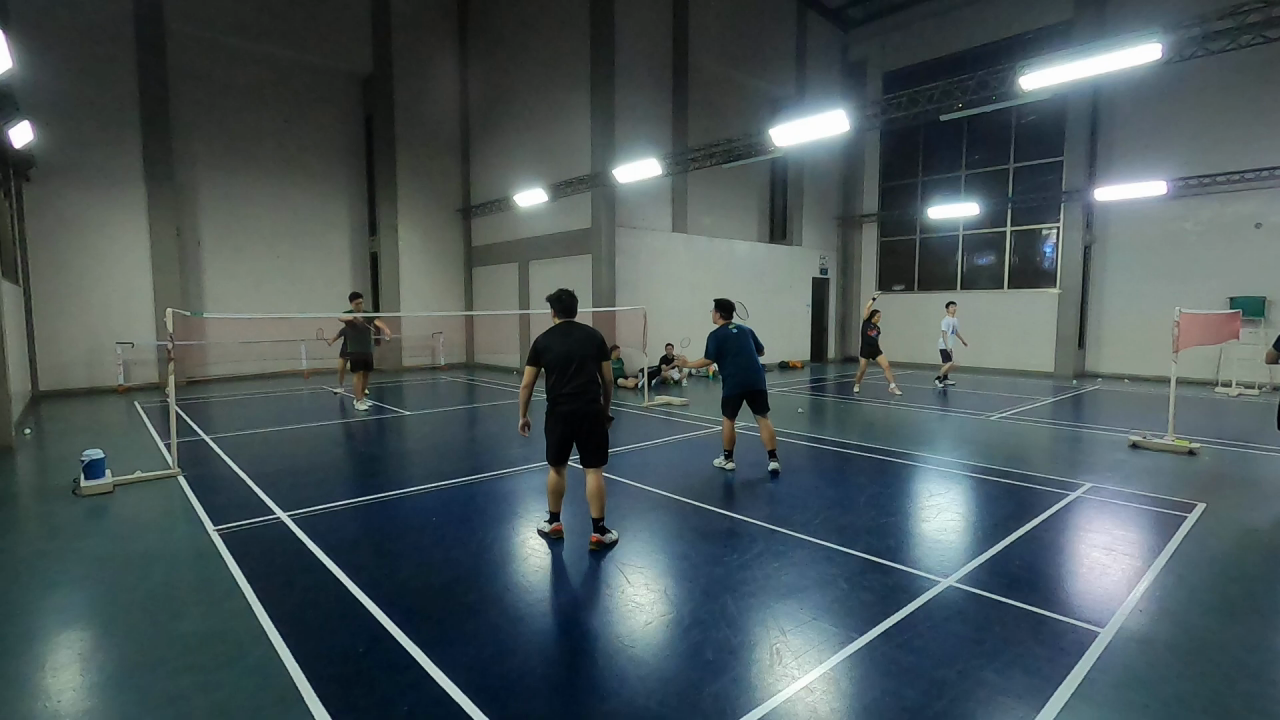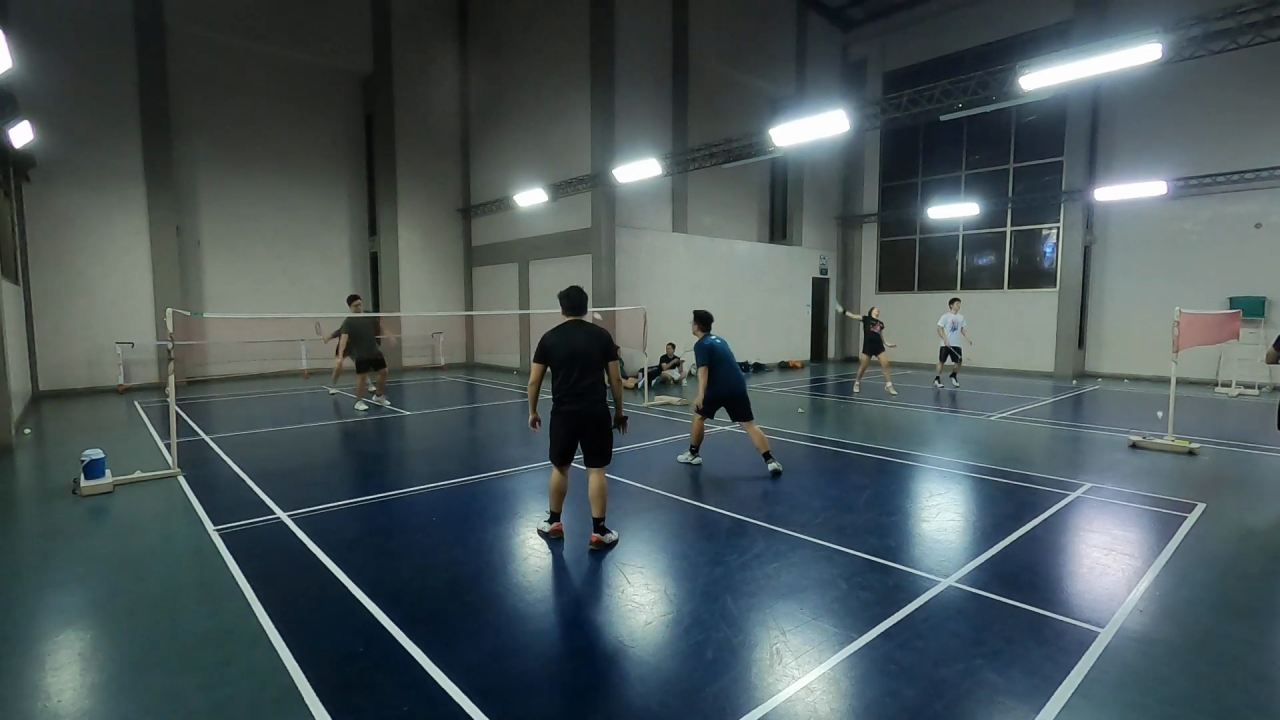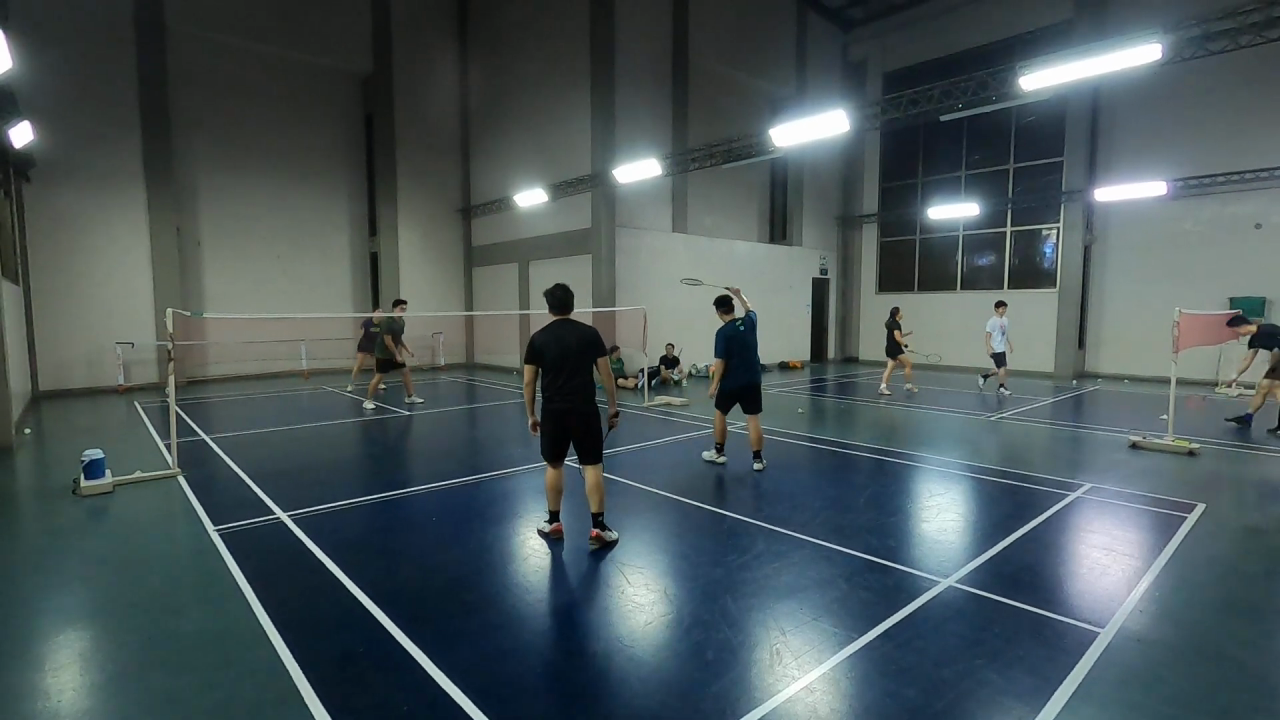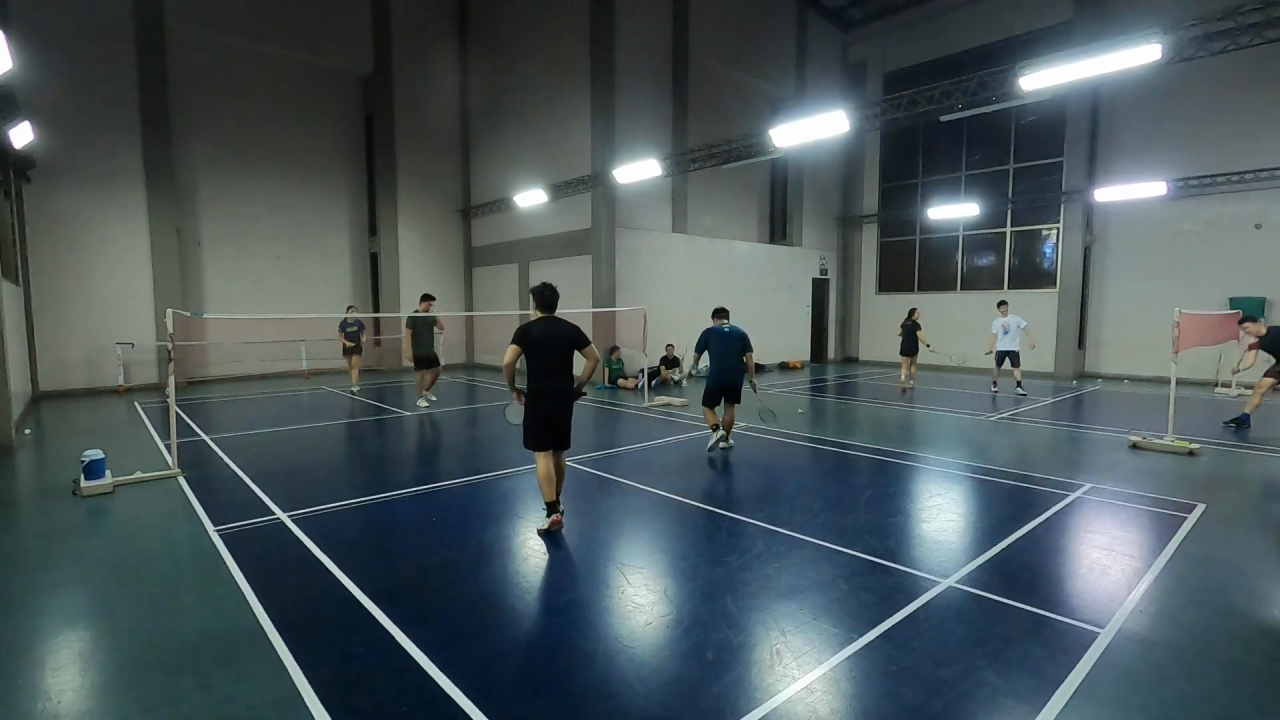
dt=1s
person 1, frame 1
left shoulder: (543, 340)
right shoulder: (594, 336)
left elbow: (527, 384)
right elbow: (608, 380)
left wrist: (523, 416)
right wrist: (606, 409)
left hip: (559, 413)
right hip: (591, 412)
left knee: (557, 467)
right knee: (594, 471)
left ankle: (554, 523)
right ankle: (599, 532)
person 1, frame 2
left shoulder: (549, 338)
right shoulder: (602, 336)
left elbow: (534, 381)
right elbow: (615, 380)
left wrist: (532, 412)
right wrist: (619, 412)
left hip: (564, 413)
right hip: (596, 412)
left knee: (559, 468)
right knee: (597, 471)
left ankle: (554, 523)
right ankle: (599, 532)
person 1, frame 3
left shoulder: (538, 339)
right shoulder: (589, 333)
left elbow: (529, 382)
right elbow: (606, 374)
left wrist: (531, 415)
right wrist: (613, 407)
left hip: (553, 411)
right hip: (585, 410)
left knee: (554, 466)
right knee: (592, 467)
left ankle: (554, 522)
right ankle: (598, 527)
person 1, frame 4
left shoulder: (527, 330)
right shoulder: (571, 329)
left elbow: (508, 362)
right elbow: (594, 359)
left wrist: (513, 388)
right wrist: (579, 386)
left hip: (538, 401)
right hip: (563, 400)
left knee: (542, 456)
right knee: (558, 453)
left ankle: (552, 513)
right ankle: (556, 504)
